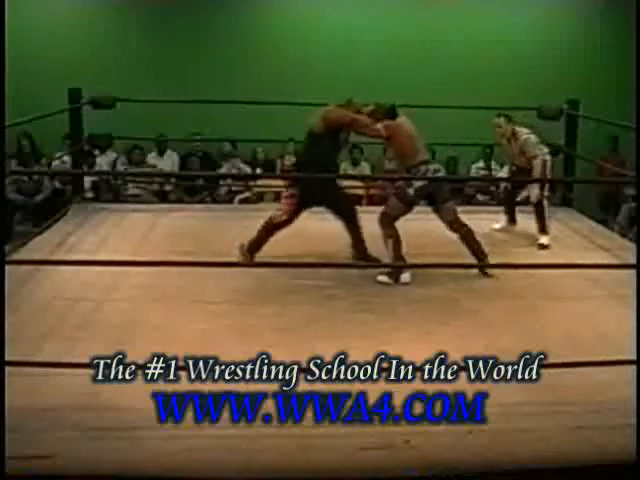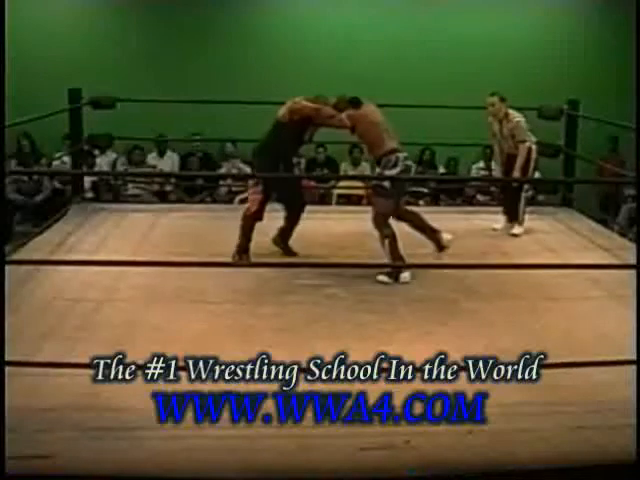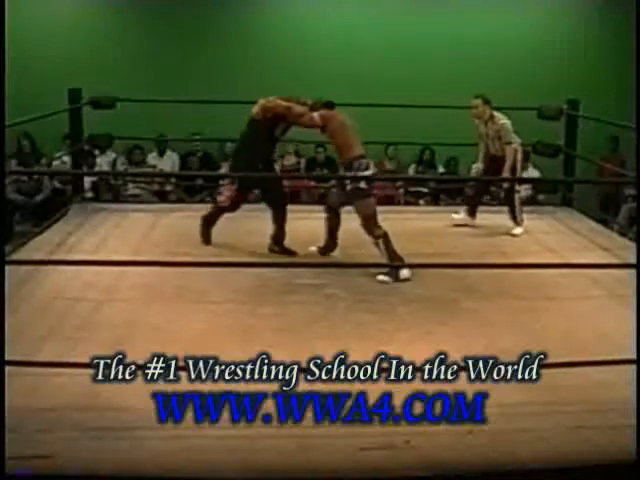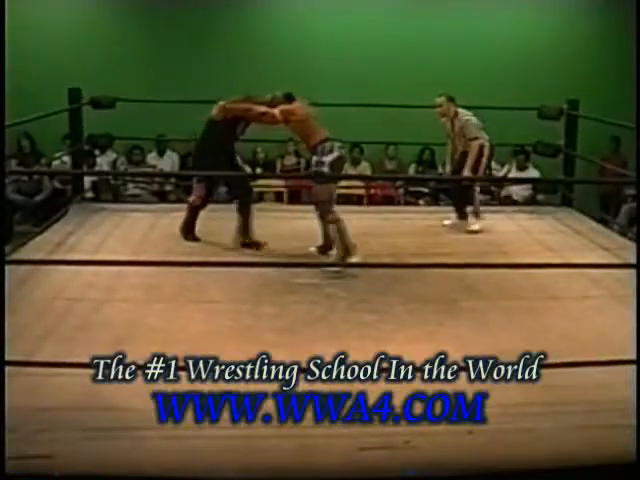
dt=0.4s
person 1, frame 1
left shoulder: (388, 126)
right shoulder: (401, 120)
left hip: (418, 177)
left knee: (386, 220)
right knee: (455, 222)
left ankle: (399, 271)
right ankle: (484, 262)
person 1, frame 2
left shoulder: (352, 115)
right shoulder: (368, 107)
left hip: (388, 164)
right hip: (401, 160)
left knee: (380, 220)
right knee: (397, 210)
left ankle: (399, 270)
right ankle: (438, 236)
person 1, frame 3
left shoulder: (326, 115)
right shoulder: (336, 116)
left elbow: (302, 120)
left hip: (358, 169)
right hip: (357, 167)
left knee: (370, 223)
right knee: (331, 203)
left ankle: (399, 266)
right ankle: (329, 246)
person 1, frame 4
left shoulder: (288, 110)
right shoulder: (298, 105)
left hip: (324, 154)
right hip: (327, 152)
left knee: (324, 206)
right knee: (319, 202)
left ankle: (346, 252)
right ankle: (328, 244)
person 2, frame 1
left shoulder: (346, 124)
right shoulder: (328, 116)
right elbow: (354, 119)
left hip: (324, 177)
right hip: (305, 176)
left knee: (348, 212)
right knee: (283, 216)
left ankle: (360, 252)
right ankle: (250, 248)
person 2, frame 2
left shoulder: (315, 118)
right shoulder: (295, 107)
right elbow: (319, 110)
left hip: (284, 164)
right hip: (265, 160)
left knee: (297, 204)
right knee: (255, 207)
left ankle: (281, 239)
right ankle: (241, 249)
person 2, frame 3
left shoulder: (288, 116)
right shoulder: (266, 106)
right elbow: (290, 109)
left hip: (264, 162)
right hip: (244, 160)
left knee: (279, 201)
right knee: (231, 200)
left ankle: (277, 243)
right ankle: (207, 221)
person 2, frame 4
left shoulder: (245, 114)
right shoulder: (224, 109)
left elbow: (267, 117)
right elbow: (250, 109)
right wrist: (269, 112)
left hip: (226, 156)
right hip: (206, 156)
left knee: (244, 191)
right knee: (200, 196)
left ankle: (244, 235)
right ankle: (187, 229)
person 3, frame 1
left shoulder: (526, 138)
right shoulder: (502, 137)
left elbow: (537, 161)
right elbow: (510, 156)
left wrist: (535, 186)
right wrist: (511, 173)
left hip: (541, 163)
right hip: (522, 165)
left knee: (538, 197)
right knee: (508, 191)
left ankle: (544, 235)
right ankle: (509, 222)
person 3, frame 2
left shoulder: (517, 121)
right shoulder: (492, 120)
left elbow: (524, 146)
right elbow: (496, 143)
left wrist: (517, 170)
right wrist: (500, 165)
left hip: (527, 153)
right hip: (511, 154)
left knee: (518, 188)
right knee: (506, 188)
left ankle: (519, 224)
right ankle: (510, 221)
person 3, frame 3
left shoulder: (502, 123)
right shoulder: (479, 122)
left elbow: (510, 148)
left wrist: (506, 171)
right wrist: (481, 164)
left hip: (511, 154)
right hip: (494, 155)
left knee: (510, 190)
right knee: (479, 184)
left ankle: (518, 224)
right ankle: (469, 216)
person 3, frame 4
left shoulder: (466, 119)
right shoulder: (446, 120)
left elbow: (474, 144)
right elbow: (451, 142)
left wrist: (468, 169)
right wrist: (450, 164)
left hip: (480, 149)
right hip: (465, 151)
left knee: (469, 184)
right knee: (456, 186)
left ankle: (476, 219)
right ankle: (461, 217)
